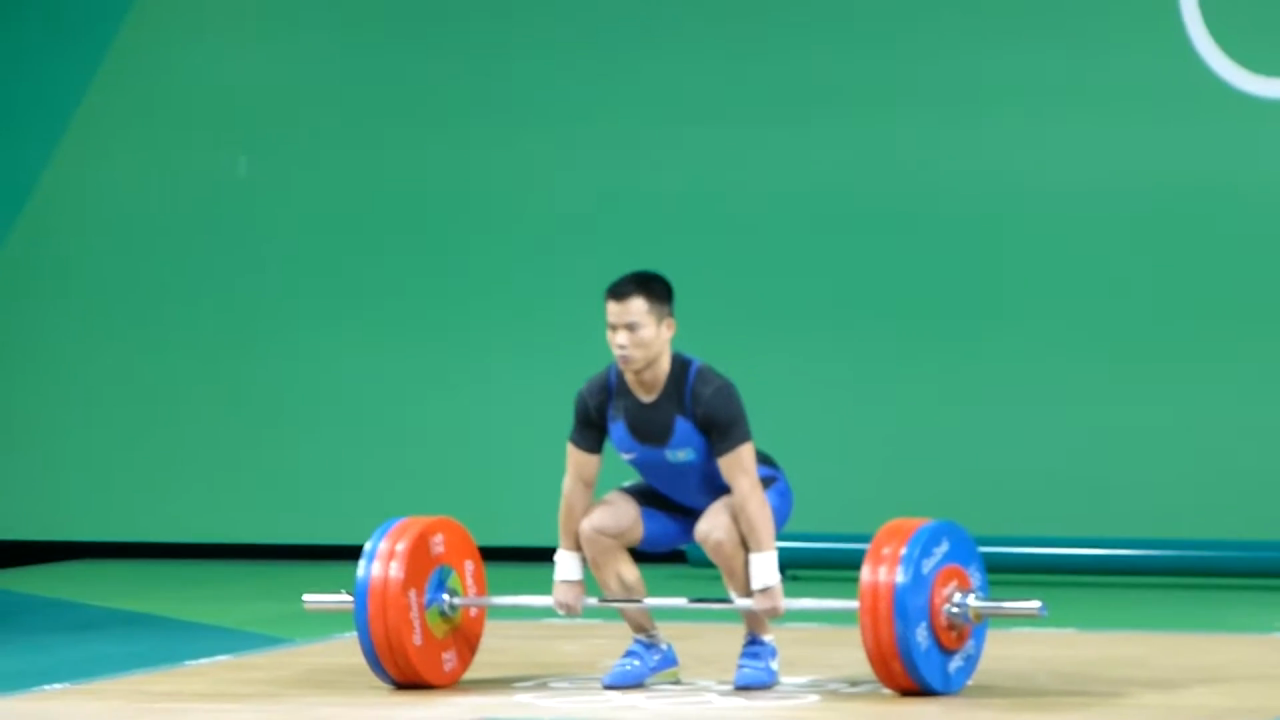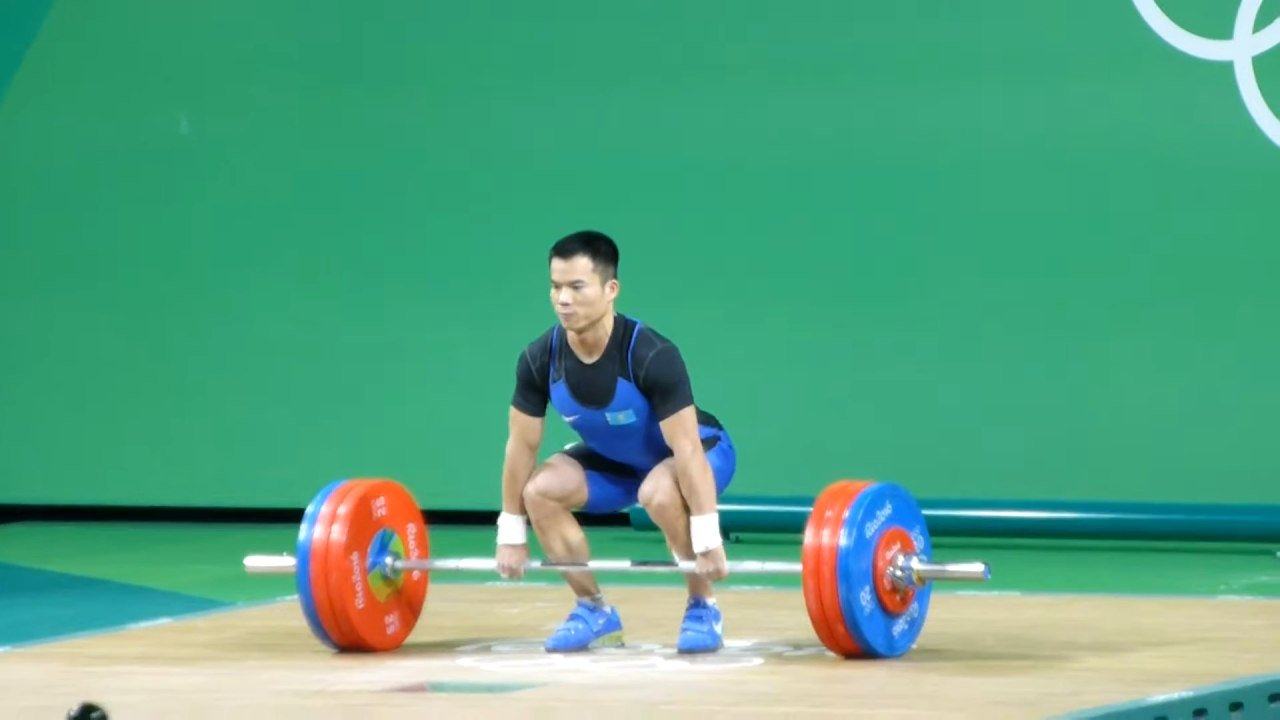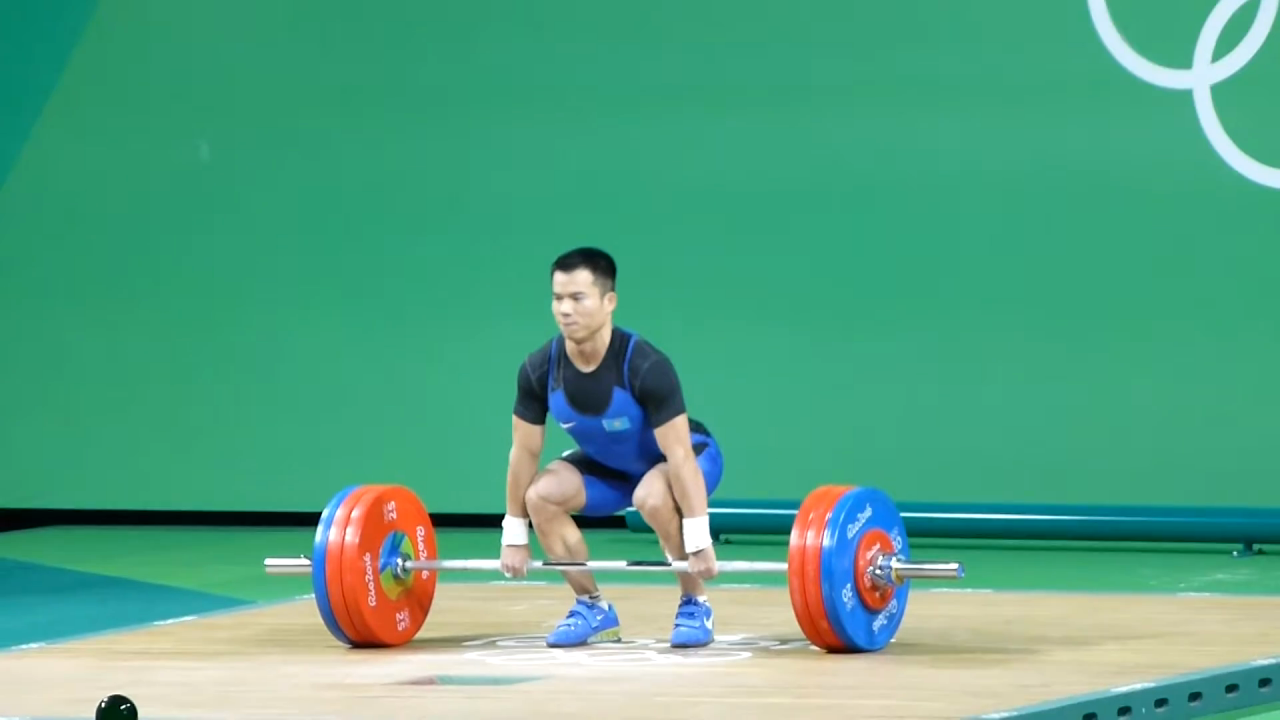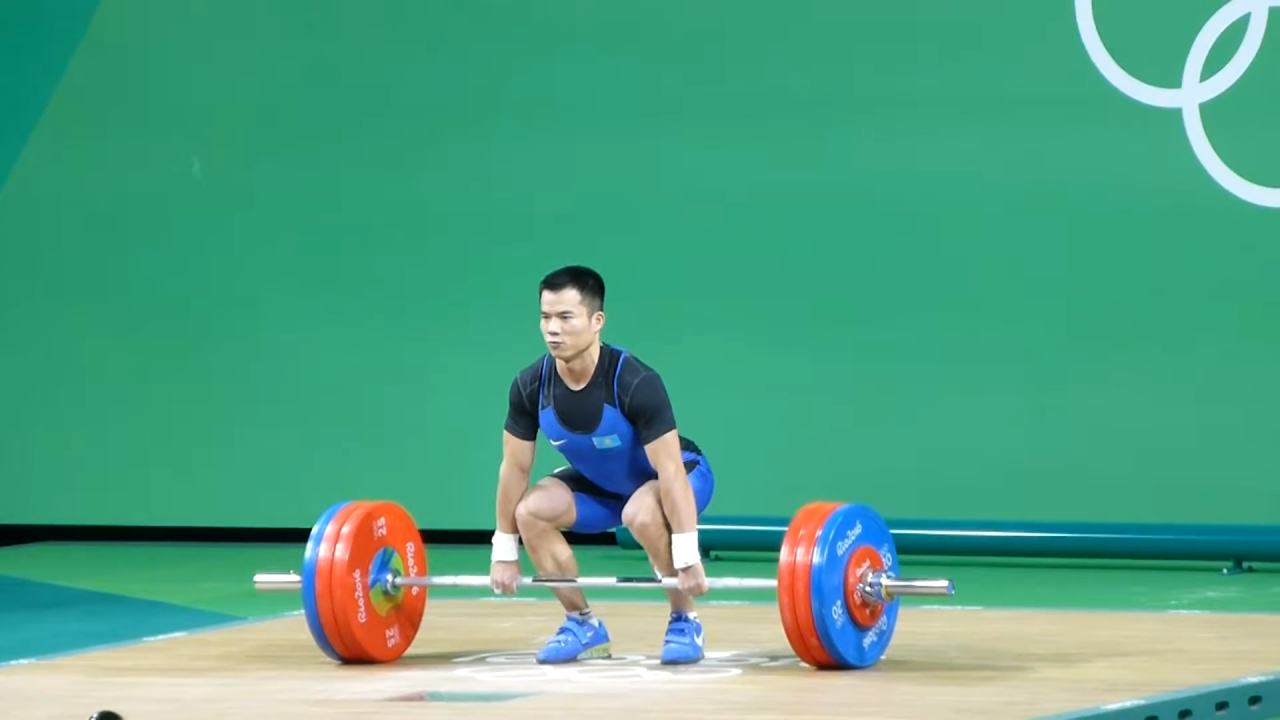
dt=1s
person 1, frame 1
left shoulder: (708, 392)
right shoulder: (597, 395)
left elbow: (745, 486)
right elbow: (577, 483)
left wrist: (767, 577)
right wrist: (567, 571)
left hip: (754, 490)
right hip: (674, 498)
left knee: (717, 531)
right knee: (596, 526)
left ankle: (760, 644)
right ankle: (651, 645)
person 1, frame 2
left shoulder: (651, 355)
right shoulder: (539, 358)
left elbow: (686, 449)
right elbow: (521, 445)
left wrist: (708, 539)
right wrist: (511, 534)
left hip: (700, 448)
right hip: (614, 457)
left knee: (659, 493)
right knee: (540, 489)
left ankle: (703, 609)
right ankle: (594, 609)
person 1, frame 3
left shoulder: (645, 365)
right shoulder: (539, 369)
left elbow: (679, 455)
right elbow: (524, 452)
left wrist: (699, 540)
right wrist: (515, 536)
left hip: (688, 454)
right hip: (610, 463)
left knee: (653, 497)
right knee: (541, 495)
left ankle: (695, 605)
right ankle: (593, 607)
person 1, frame 4
left shoulder: (635, 382)
right shoulder: (530, 385)
left elbow: (670, 472)
right elbow: (514, 468)
left wrist: (688, 557)
right wrist: (504, 552)
left hip: (680, 472)
right hip: (600, 481)
left knee: (642, 514)
right knee: (531, 510)
left ankle: (685, 622)
right ankle: (584, 624)
